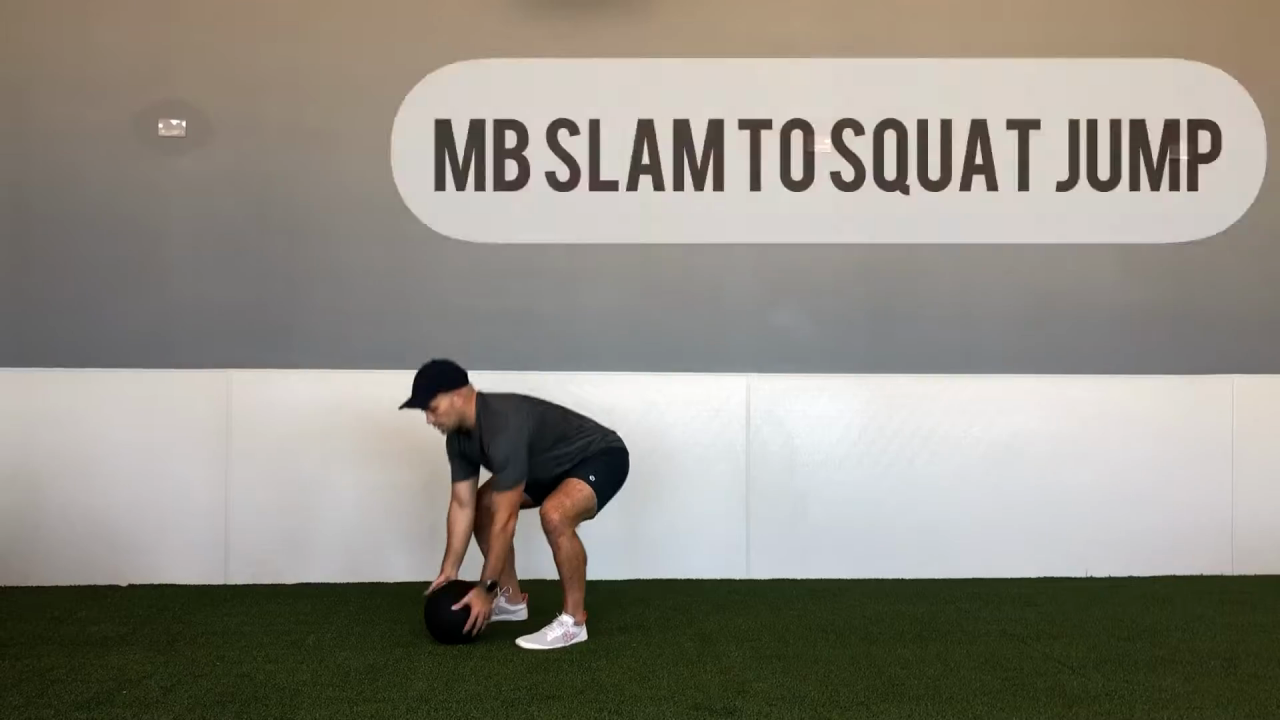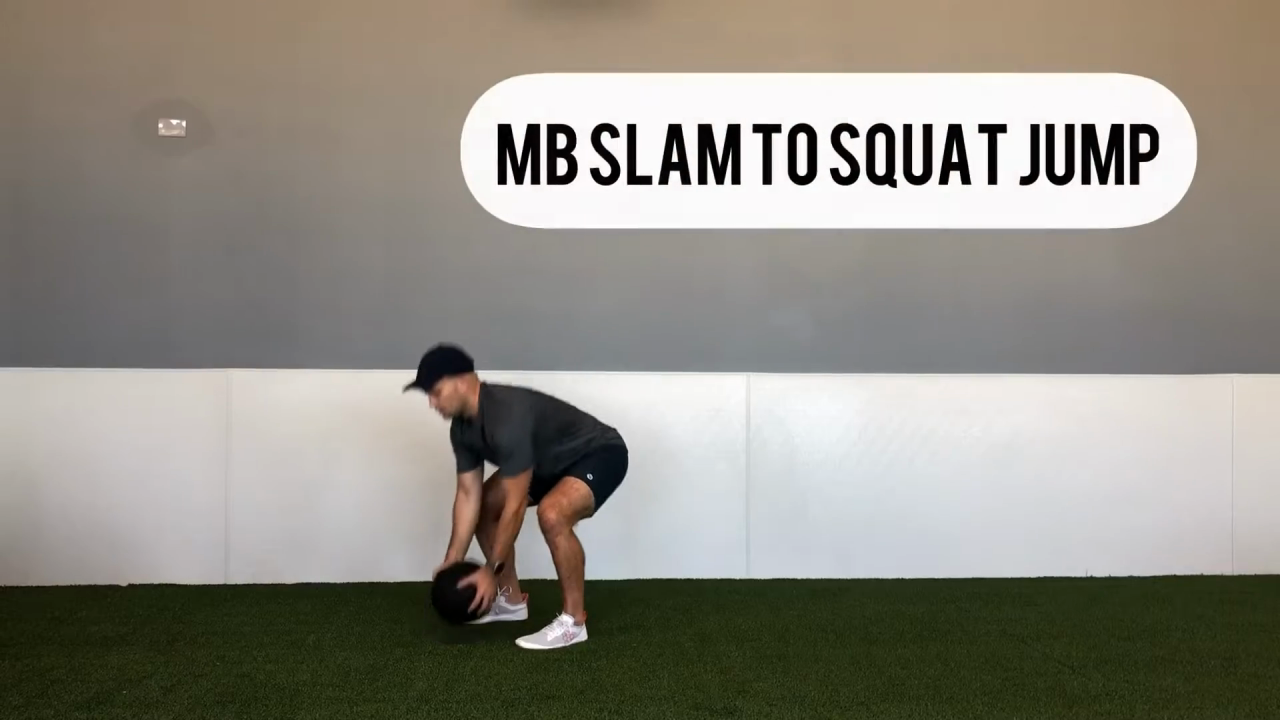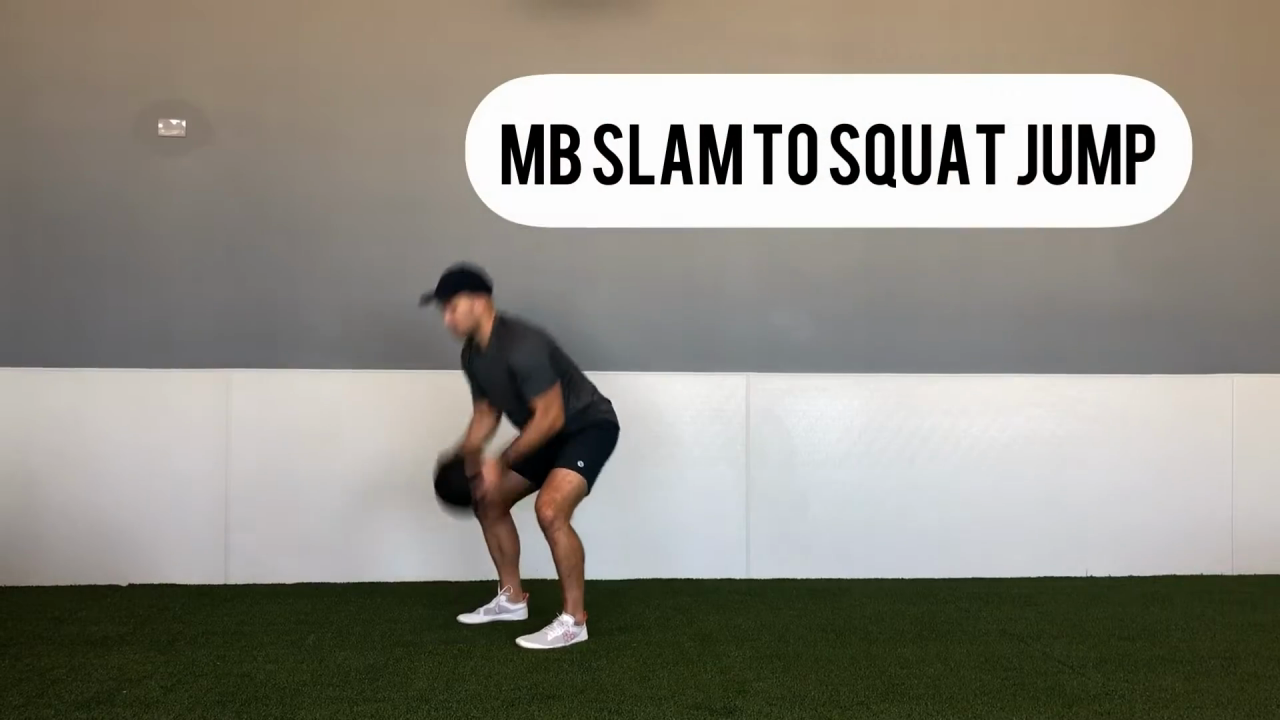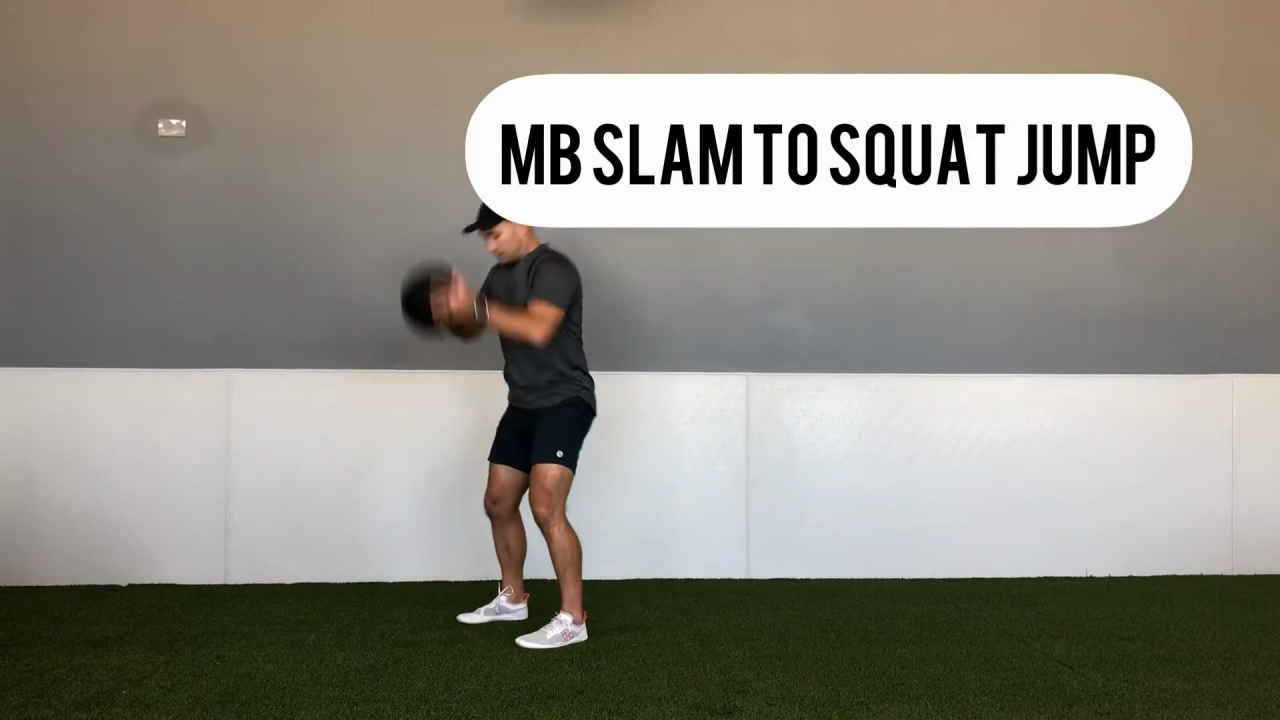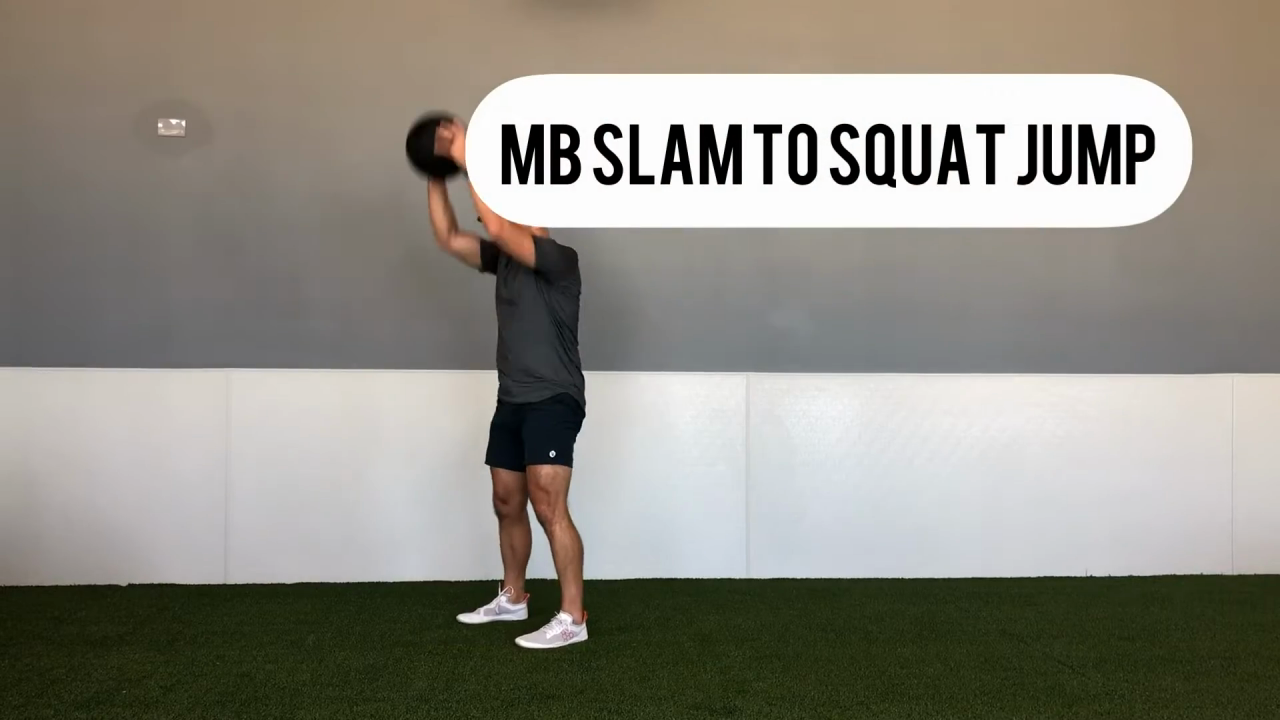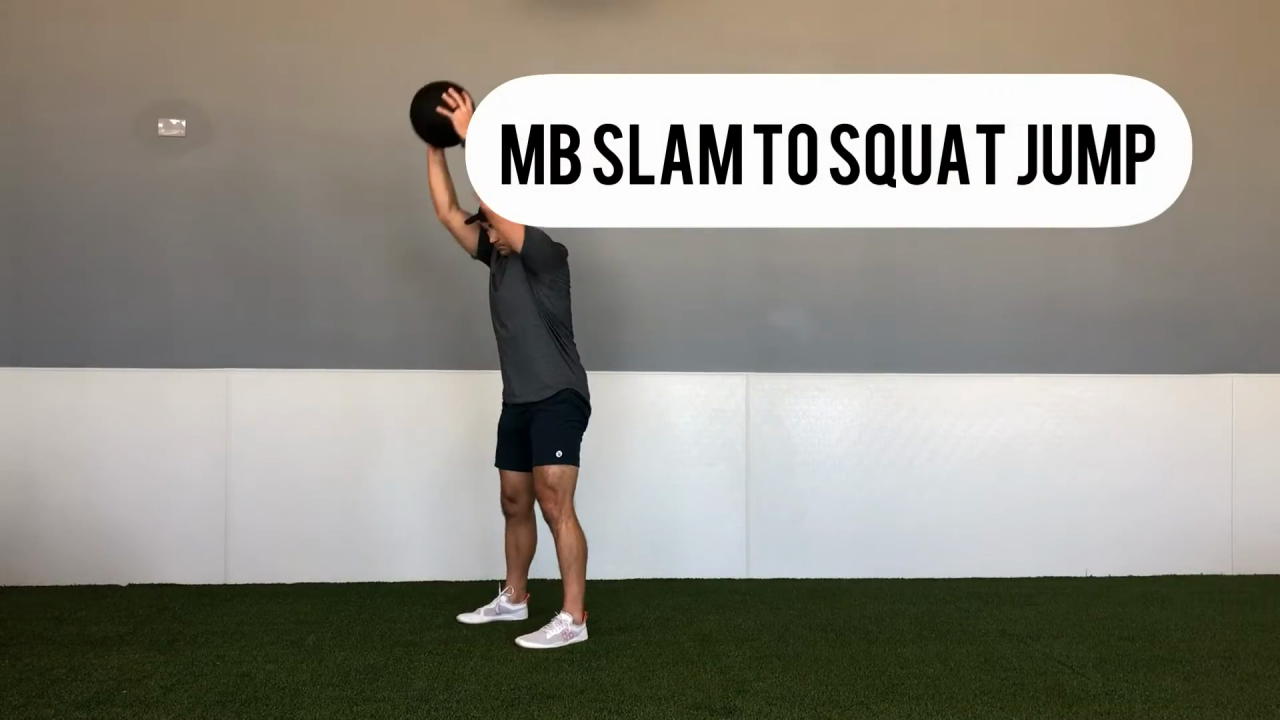
dt=0.2s
person 1, frame 1
left shoulder: (504, 429)
right shoulder: (459, 436)
left elbow: (505, 519)
right elbow: (462, 505)
left wrist: (486, 589)
right wrist: (448, 571)
left hip: (601, 457)
left knee: (555, 516)
right knee: (481, 509)
left ankle: (573, 620)
right ankle: (512, 599)
person 1, frame 2
left shoulder: (508, 419)
right shoulder: (463, 426)
left elbow: (515, 504)
right elbow: (467, 494)
left wrist: (492, 570)
right wrist: (453, 559)
left hip: (602, 455)
right hip: (556, 462)
left knee: (552, 514)
right knee: (484, 504)
left ankle: (572, 620)
right ankle: (511, 599)
person 1, frame 3
left shoulder: (522, 345)
right shoulder: (473, 352)
left elbow: (551, 416)
right elbow: (487, 413)
left wrist: (502, 463)
right wrist: (464, 455)
left hip: (590, 427)
right hip: (549, 429)
left knee: (550, 510)
right knee: (488, 503)
left ankle: (574, 620)
right ankle: (512, 598)
person 1, frame 4
left shoulder: (554, 269)
right shoulder: (501, 275)
left elbow: (536, 330)
right elbow: (470, 328)
left wrist: (477, 307)
right wrist: (451, 310)
left hip: (563, 404)
right hip: (522, 406)
left knee: (546, 508)
right knee: (498, 504)
left ankle: (572, 619)
right ankle: (512, 599)
person 1, frame 5
left shoulder: (559, 261)
right shoulder: (505, 258)
left elbow: (502, 230)
right elbow: (449, 237)
left wrist: (468, 161)
right wrist: (436, 179)
left hip: (553, 402)
right hip: (512, 404)
left knee: (549, 509)
right knee: (507, 506)
left ankle: (573, 618)
right ankle: (512, 598)
person 1, frame 6
left shoulder: (546, 256)
right shoulder: (498, 258)
left elbow: (494, 206)
right elbow: (449, 213)
left wrist: (470, 134)
right wrist: (436, 147)
left hip: (557, 399)
right hip: (518, 402)
left knee: (555, 507)
right knee: (514, 505)
left ankle: (573, 619)
right ankle: (513, 598)
